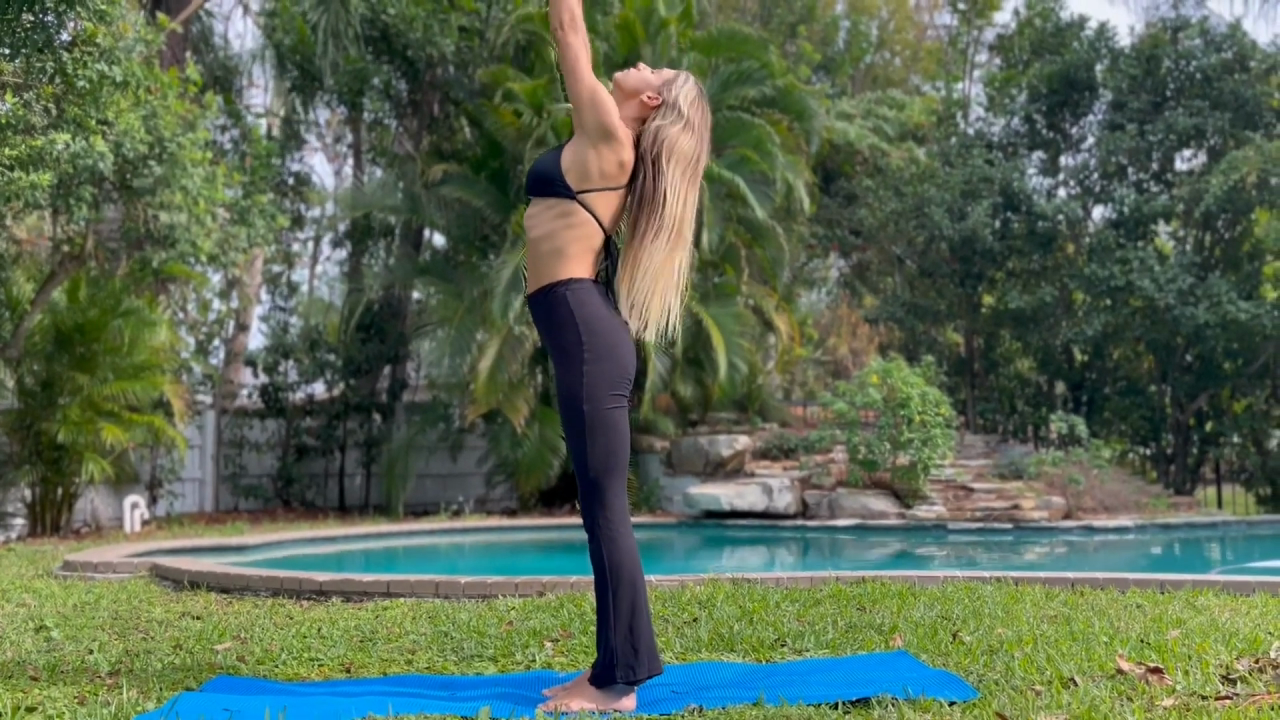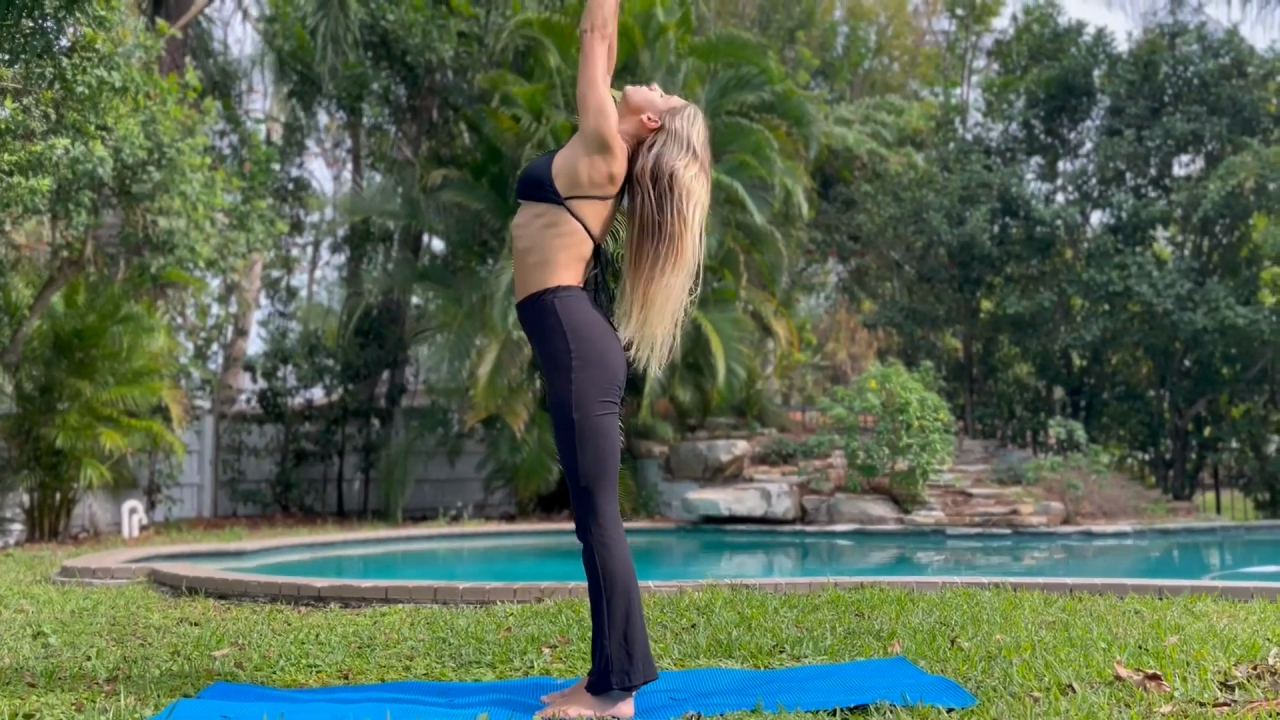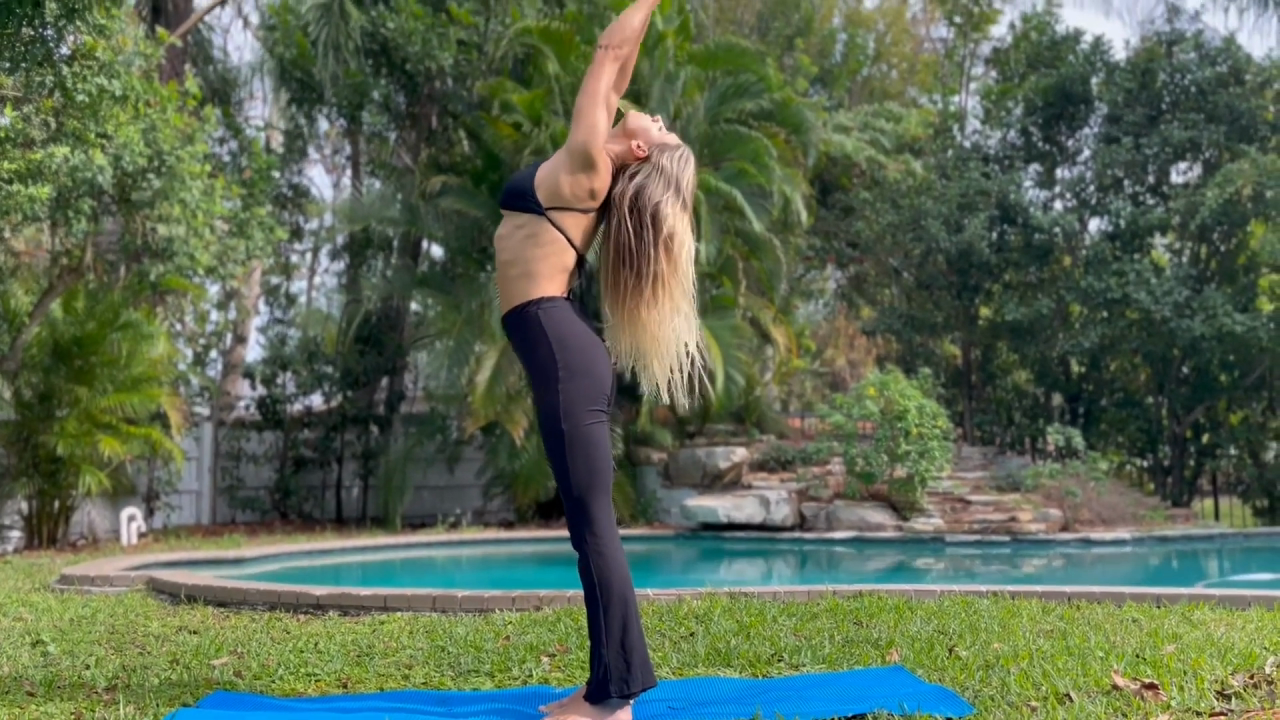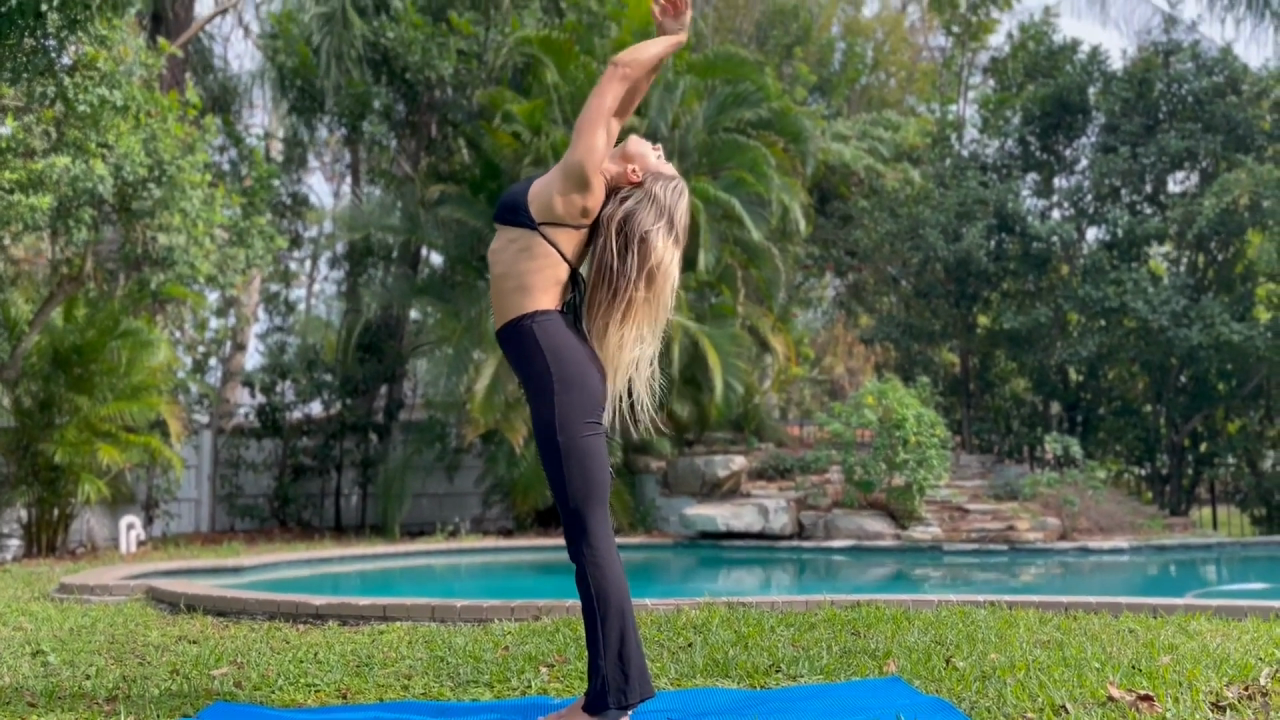
dt=0.3s
person 1, frame 1
left shoulder: (608, 134)
right shoulder: (603, 141)
left hip: (585, 333)
right hip: (584, 334)
left knee: (605, 508)
right knee: (601, 508)
person 1, frame 2
left shoulder: (604, 146)
right shoulder: (602, 153)
left hip: (573, 340)
right hip: (575, 341)
left knee: (597, 514)
right knee: (594, 514)
person 1, frame 3
left shoulder: (587, 162)
right shoulder: (592, 171)
right elbow: (613, 73)
left hip: (559, 350)
right hip: (563, 351)
left knee: (592, 523)
right knee: (590, 523)
person 1, frame 4
left shoulder: (581, 182)
right shoulder: (588, 187)
left elbow: (618, 69)
right elbow: (617, 102)
left hip: (556, 364)
right hip: (558, 365)
left knee: (589, 533)
right knee: (587, 534)
